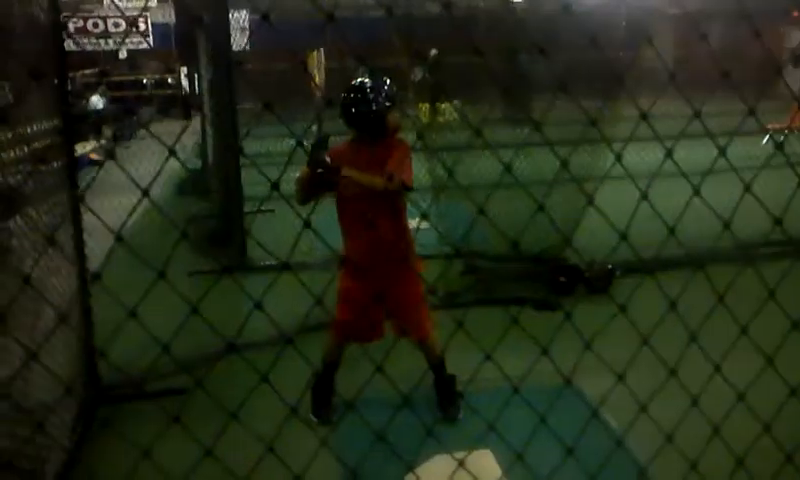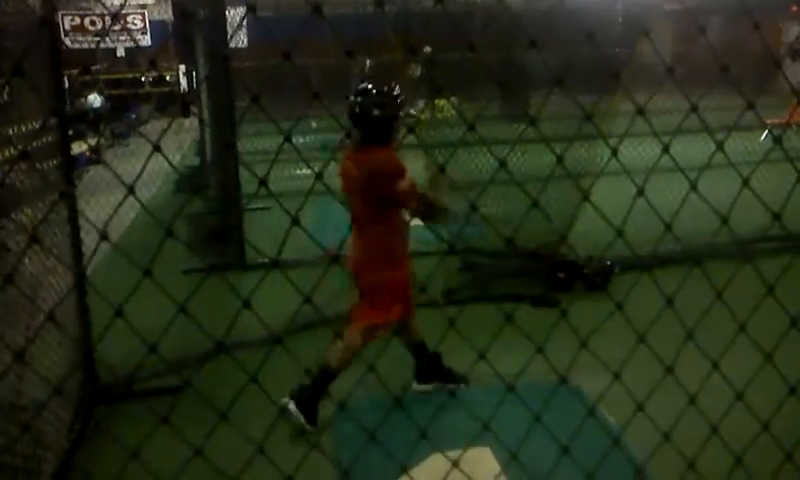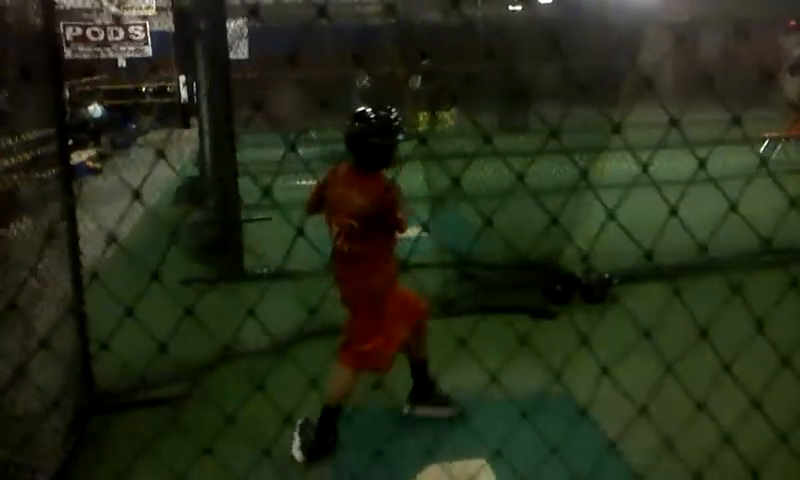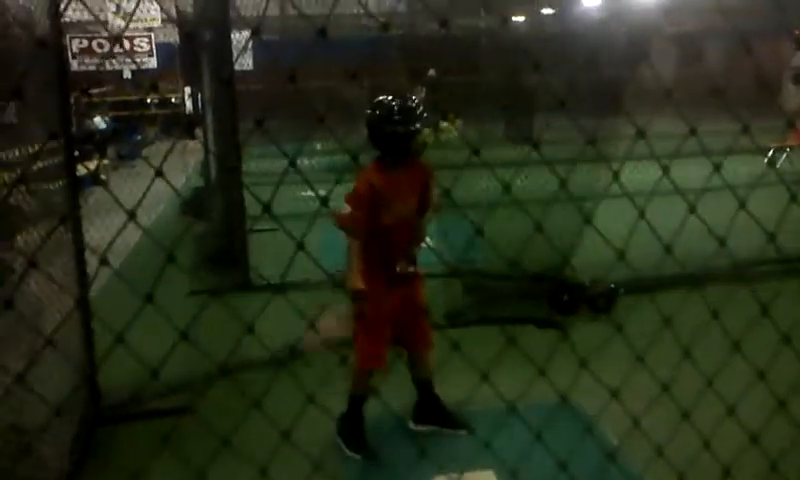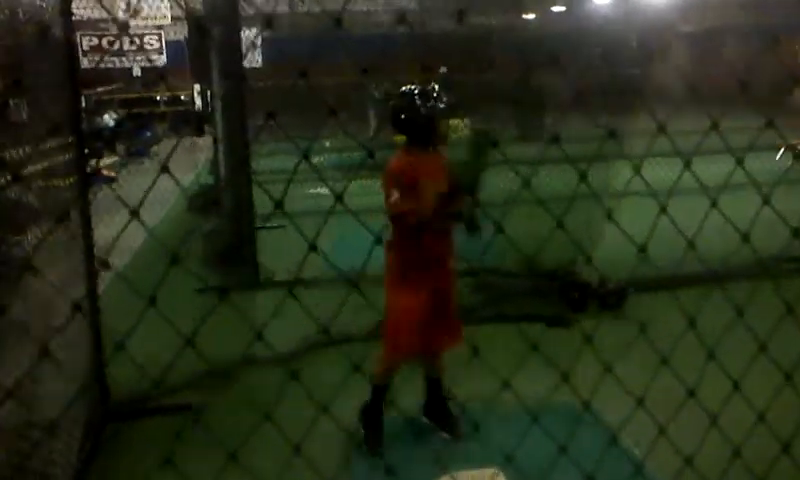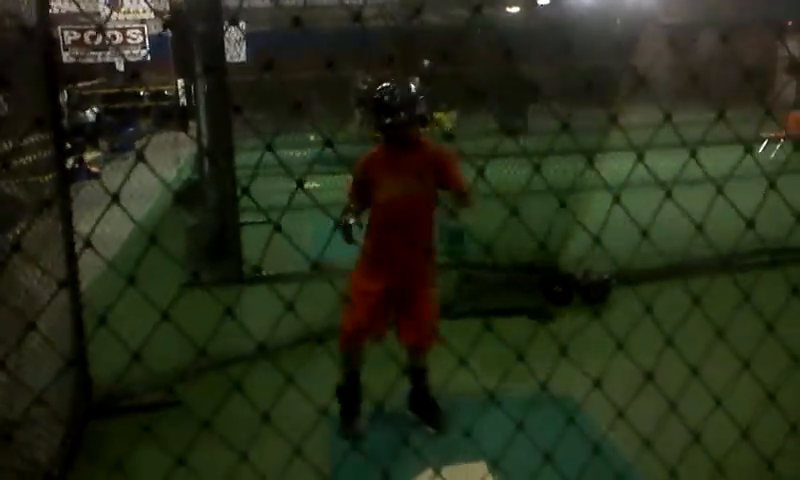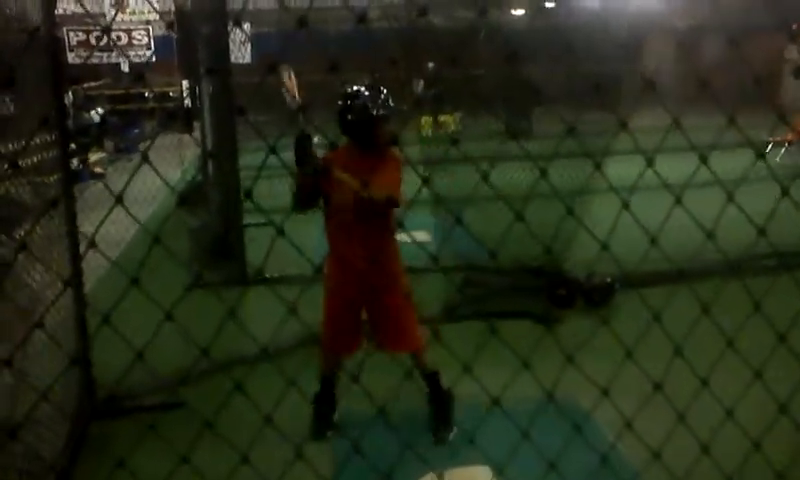
dt=0.7s
person 1, frame 1
left shoulder: (397, 148)
right shoulder: (337, 155)
left elbow: (391, 185)
right elbow: (303, 197)
left wrist: (342, 172)
right wrist: (314, 166)
left hip: (399, 258)
right hip: (360, 262)
left knee: (421, 328)
right knee: (344, 330)
left ankle: (444, 386)
right ankle: (323, 388)
person 1, frame 2
left shoulder: (352, 156)
right shoulder: (385, 162)
right elbow: (414, 205)
right wrist: (432, 204)
left hip: (370, 250)
right hip: (383, 256)
left knee: (400, 311)
right knee: (366, 325)
left ankle: (428, 369)
right ankle: (310, 394)
person 1, frame 3
left shoulder: (337, 175)
right shoulder: (385, 187)
left elbow: (311, 207)
right elbow: (400, 225)
left hip: (352, 271)
right hip: (370, 282)
left knee: (415, 314)
right knee: (356, 357)
left ankle: (423, 392)
right ankle: (320, 436)
person 1, frame 4
left shoulder: (419, 171)
right shoulder: (369, 183)
right elbow: (355, 237)
left wrist: (411, 256)
right wrist: (356, 280)
left hip: (404, 272)
right hip: (375, 279)
left knee: (418, 340)
right knee: (370, 354)
left ankle: (427, 407)
right ankle: (351, 421)
person 1, frame 5
left shoulder: (440, 161)
right shoulder: (400, 167)
right elbow: (404, 221)
left wrist: (460, 212)
right wrist: (437, 208)
left hip: (439, 264)
right hip: (407, 270)
left knee: (434, 338)
right knee: (400, 345)
left ankle: (435, 403)
right ankle: (373, 410)
person 1, frame 6
left shoulder: (436, 156)
right shoulder: (372, 162)
left elbow: (462, 193)
right elbow: (359, 199)
right wrist: (349, 217)
left hip: (418, 261)
right hip: (376, 260)
left knee: (418, 333)
right knee: (354, 329)
left ankle: (419, 394)
right ankle: (350, 395)
person 1, frame 7
left shoulder: (389, 159)
right shoulder: (330, 161)
left elbow: (382, 197)
right elbow: (300, 205)
left wrist: (335, 174)
right wrist: (304, 167)
left hip: (383, 264)
right hip: (343, 266)
left knee: (407, 333)
right knee: (335, 338)
left ankle: (438, 396)
right ankle: (326, 401)
